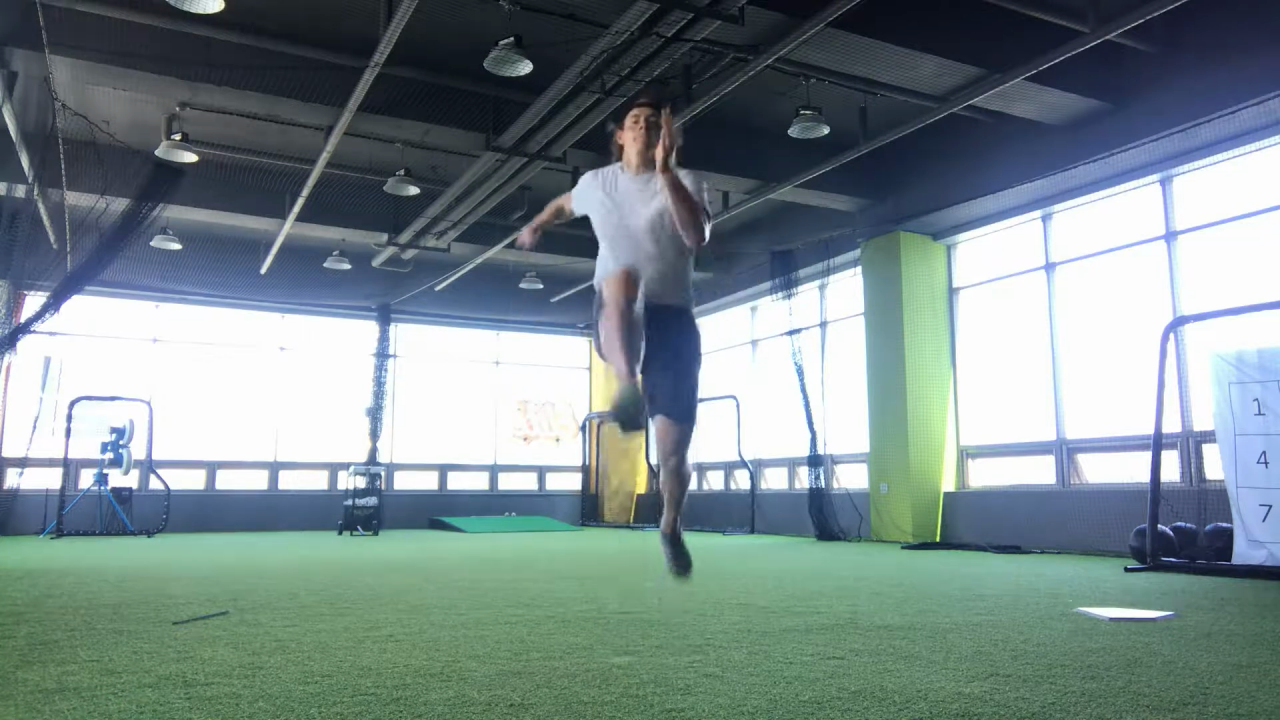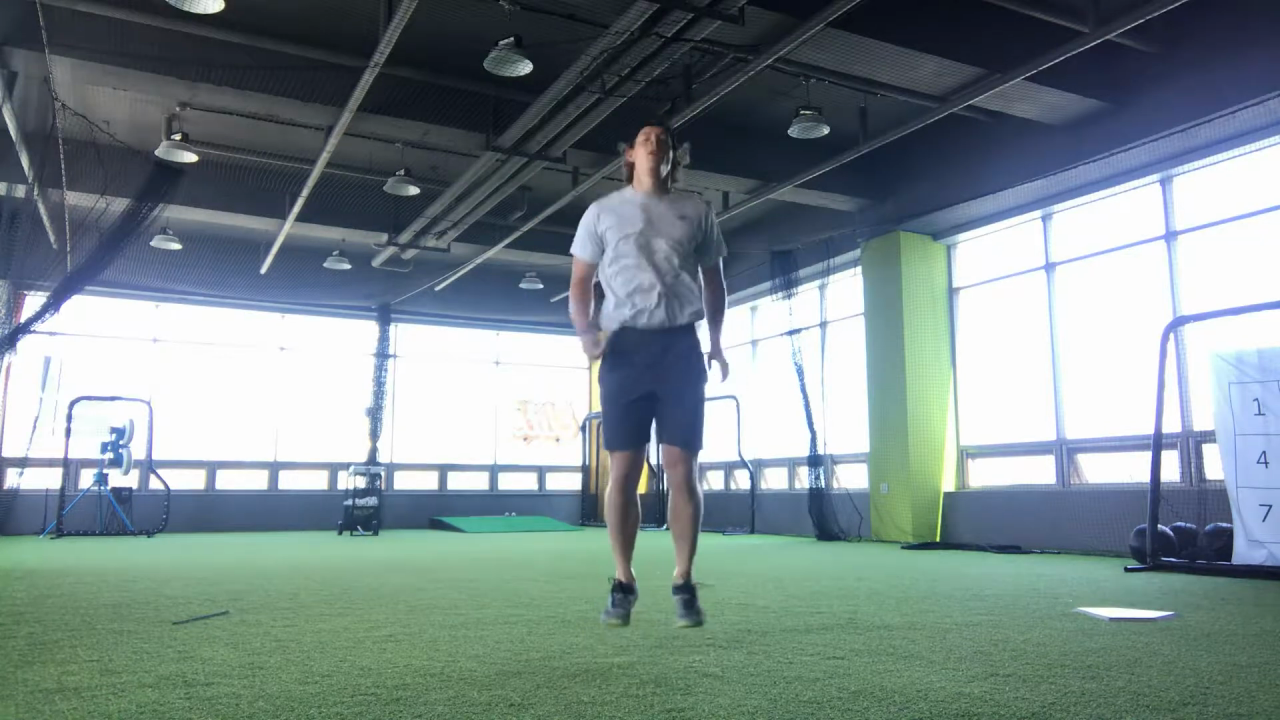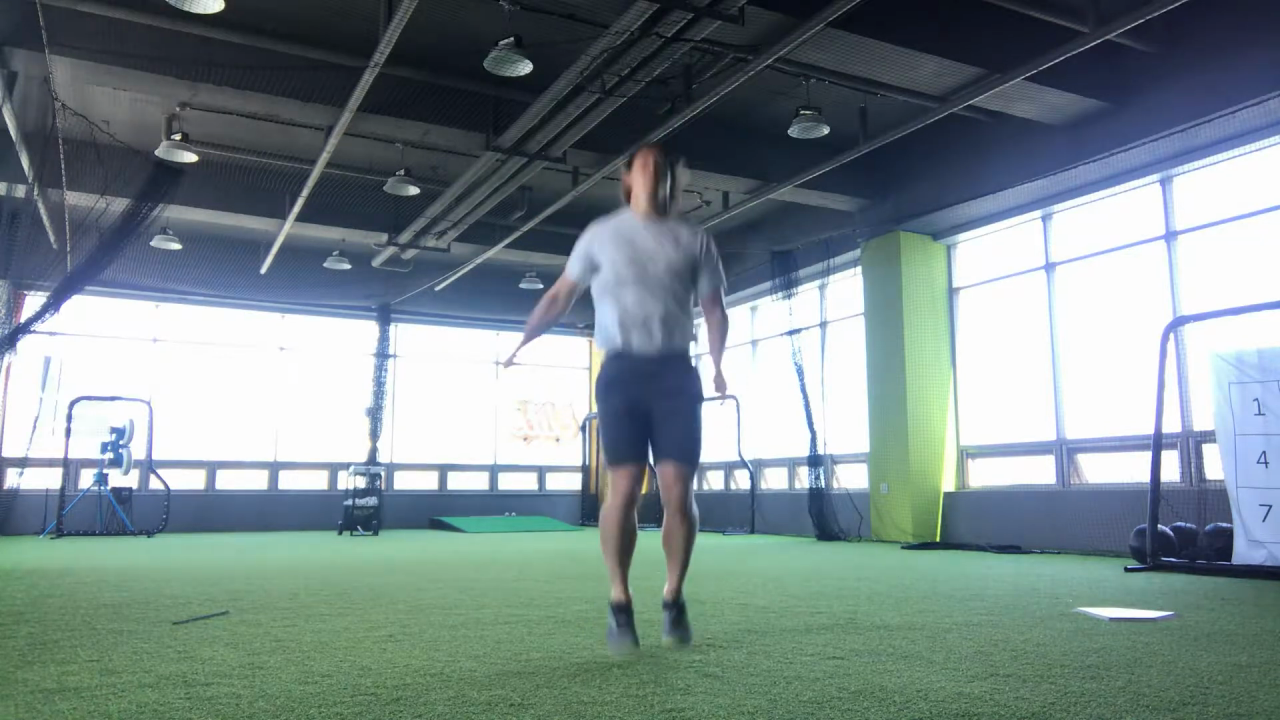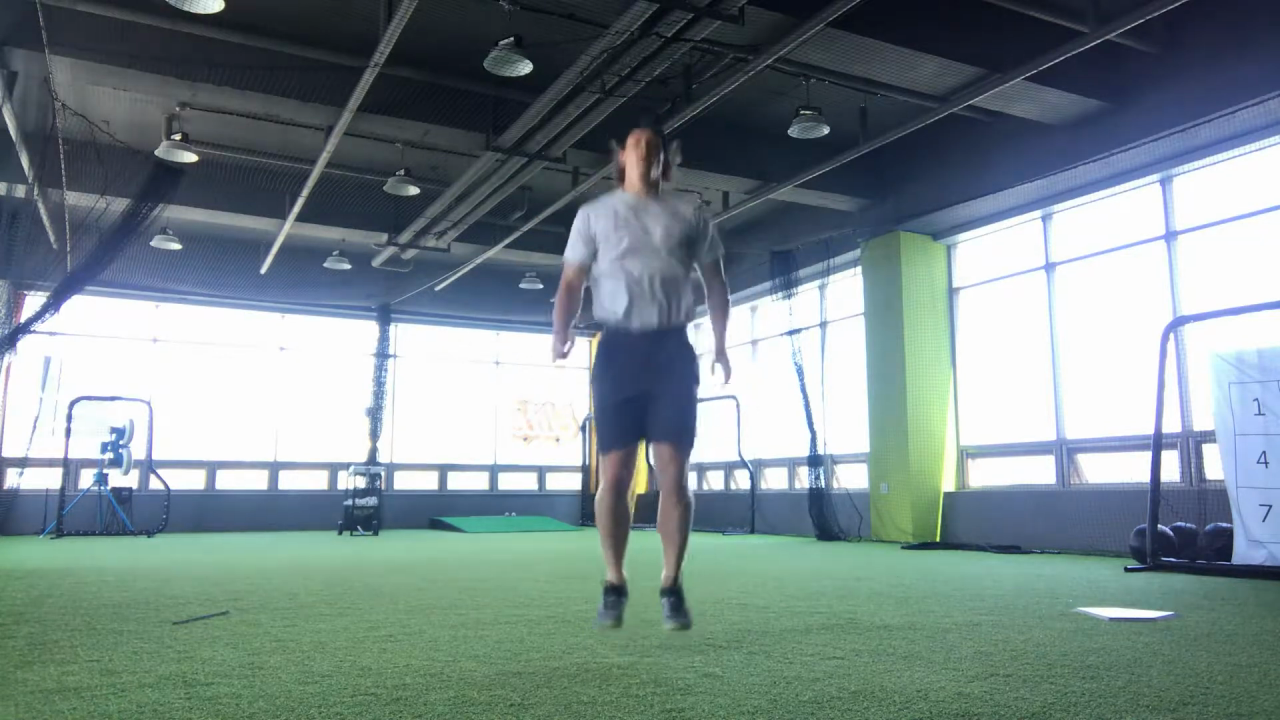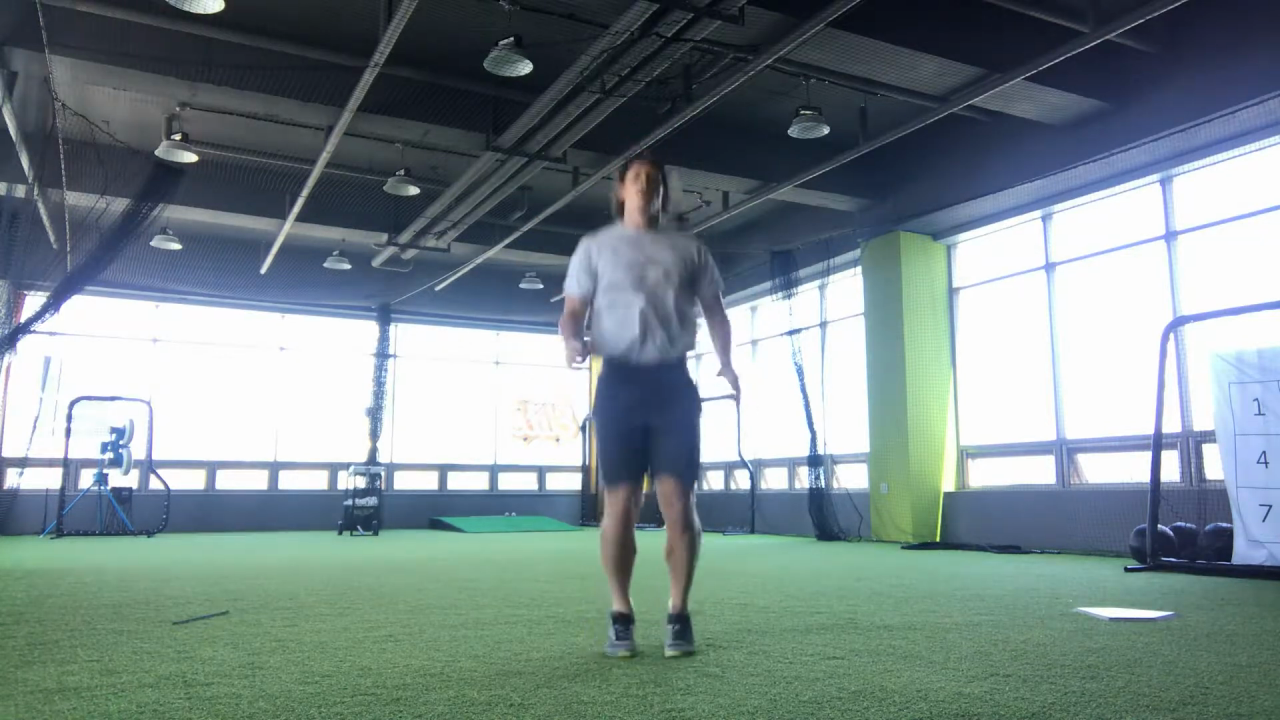
dt=1s
person 1, frame 1
left shoulder: (683, 182)
right shoulder: (595, 181)
left elbow: (698, 236)
right elbow: (567, 203)
left wrist: (667, 173)
right wrist: (535, 227)
left hip: (672, 319)
right hip: (619, 310)
left knee: (673, 445)
right knee: (621, 281)
left ankle: (670, 526)
right ankle: (629, 389)
person 1, frame 2
left shoulder: (697, 212)
right shoulder: (603, 211)
left elbow: (713, 280)
right elbow: (580, 281)
left wrist: (717, 340)
right wrist: (586, 330)
left hip: (680, 345)
right hip: (625, 347)
left knee: (681, 468)
right knee: (623, 469)
left ankle: (684, 583)
right ankle: (623, 582)
person 1, frame 3
left shoulder: (693, 239)
right shoulder: (599, 234)
left elbow: (713, 305)
right elbow: (562, 293)
left wrist: (718, 361)
right wrist: (524, 339)
left hip: (674, 371)
right hip: (622, 371)
left knee: (677, 490)
right knee: (624, 488)
left ankle: (674, 600)
right ankle: (620, 604)
person 1, frame 4
left shoulder: (689, 214)
right shoulder: (594, 213)
left elbow: (714, 280)
right elbow: (571, 282)
left wrist: (719, 340)
right wrist: (561, 329)
left hip: (672, 349)
right hip: (619, 348)
left knee: (672, 471)
right knee: (615, 472)
left ankle: (671, 586)
right ankle: (614, 583)
person 1, frame 5
left shoulder: (688, 249)
right shoulder: (595, 246)
left elbow: (713, 308)
right elbow: (573, 312)
left wrist: (726, 362)
right wrist: (573, 341)
left hip: (673, 381)
right hip: (620, 381)
left knee: (678, 503)
right knee: (621, 505)
left ankle: (678, 614)
right ankle: (621, 613)
